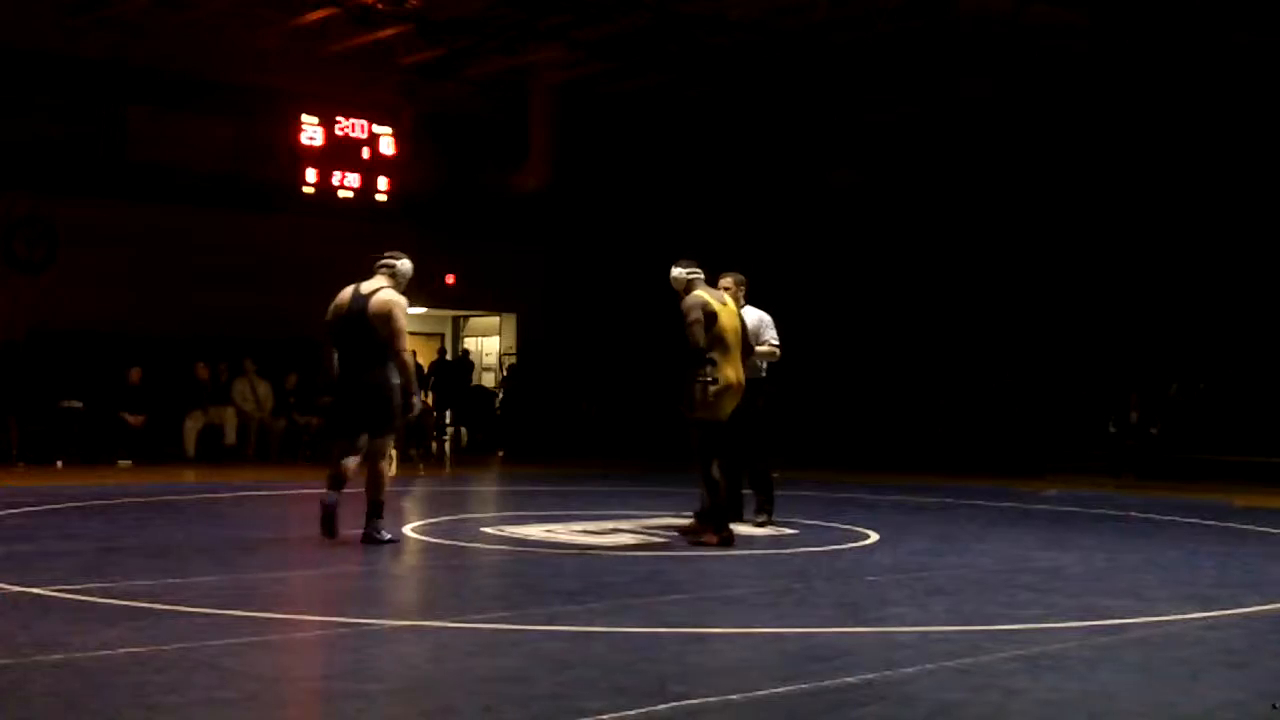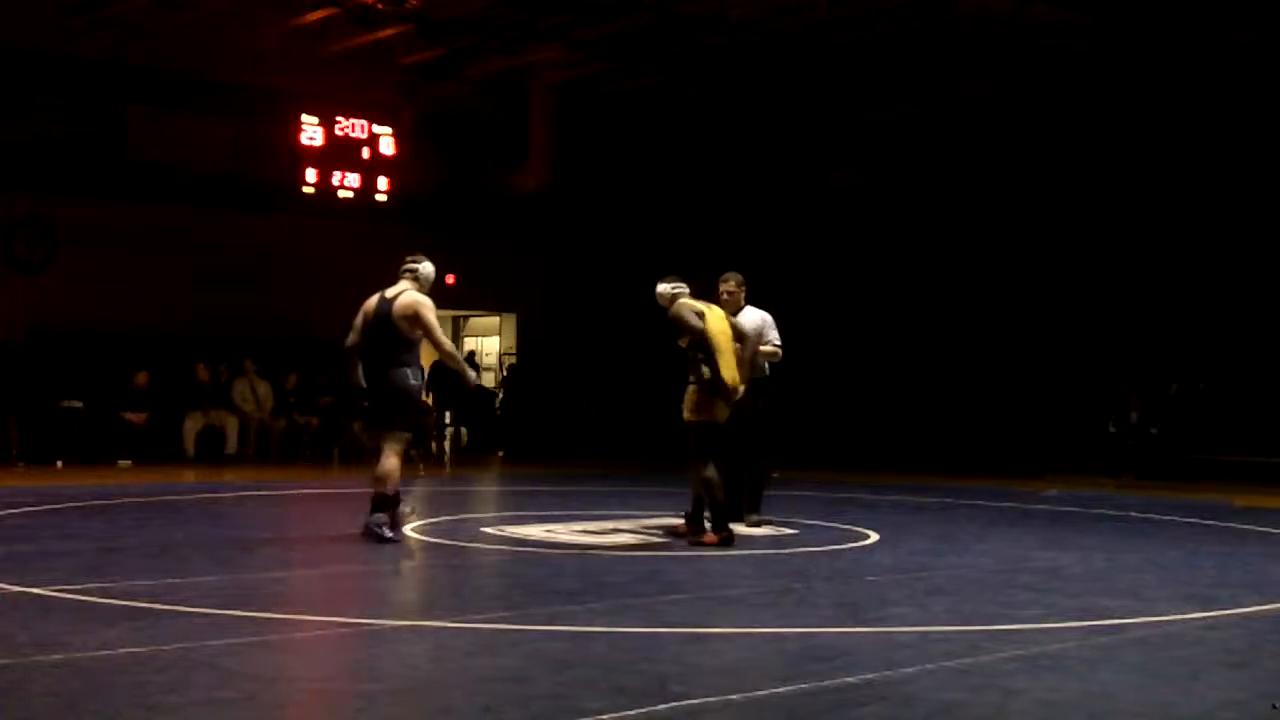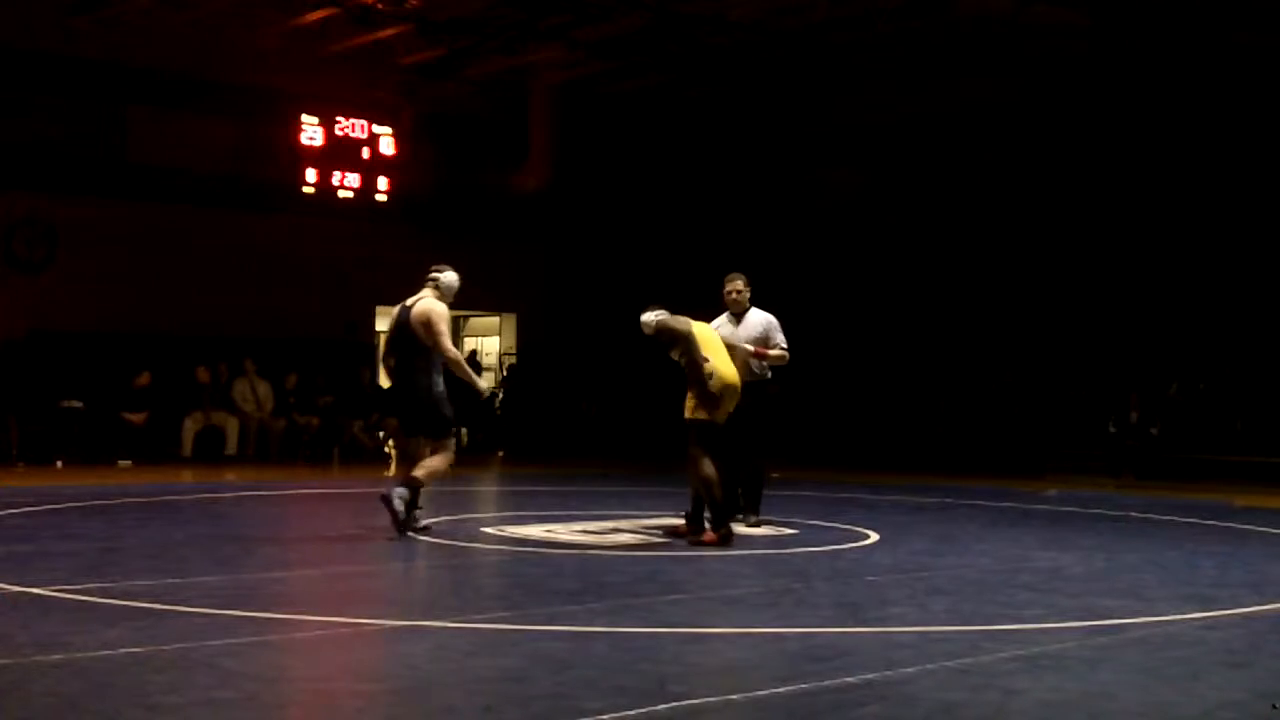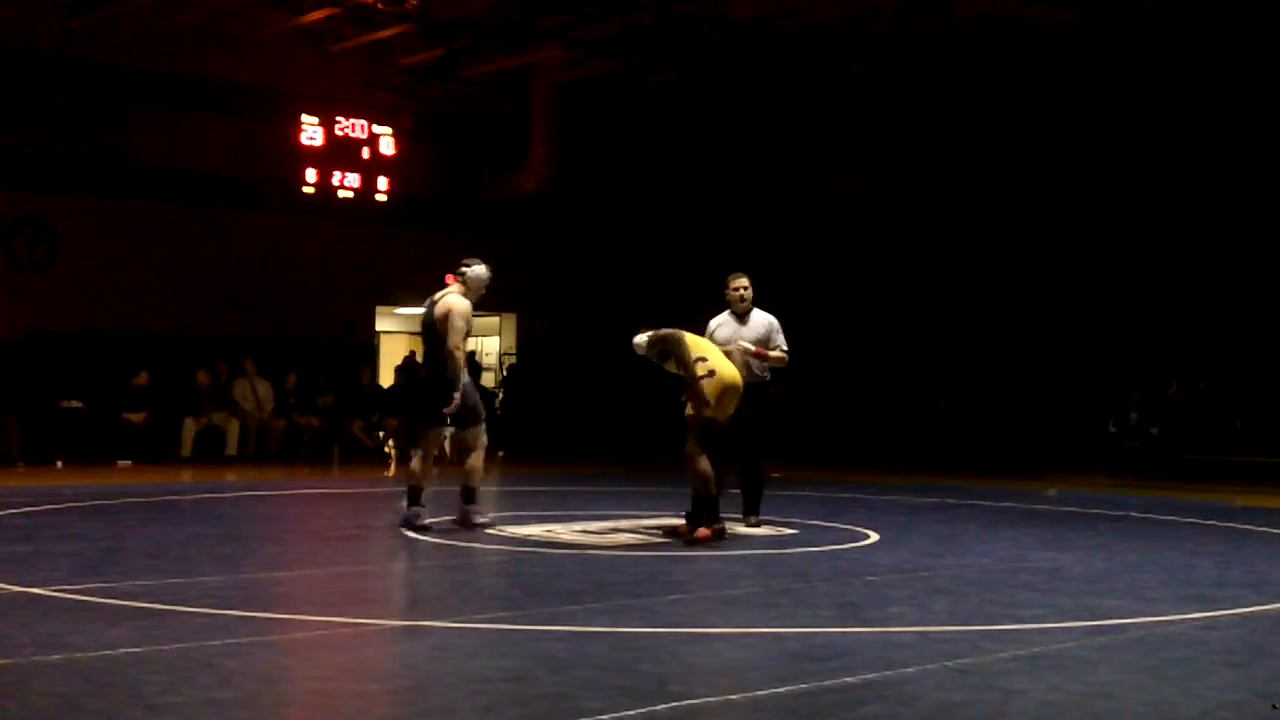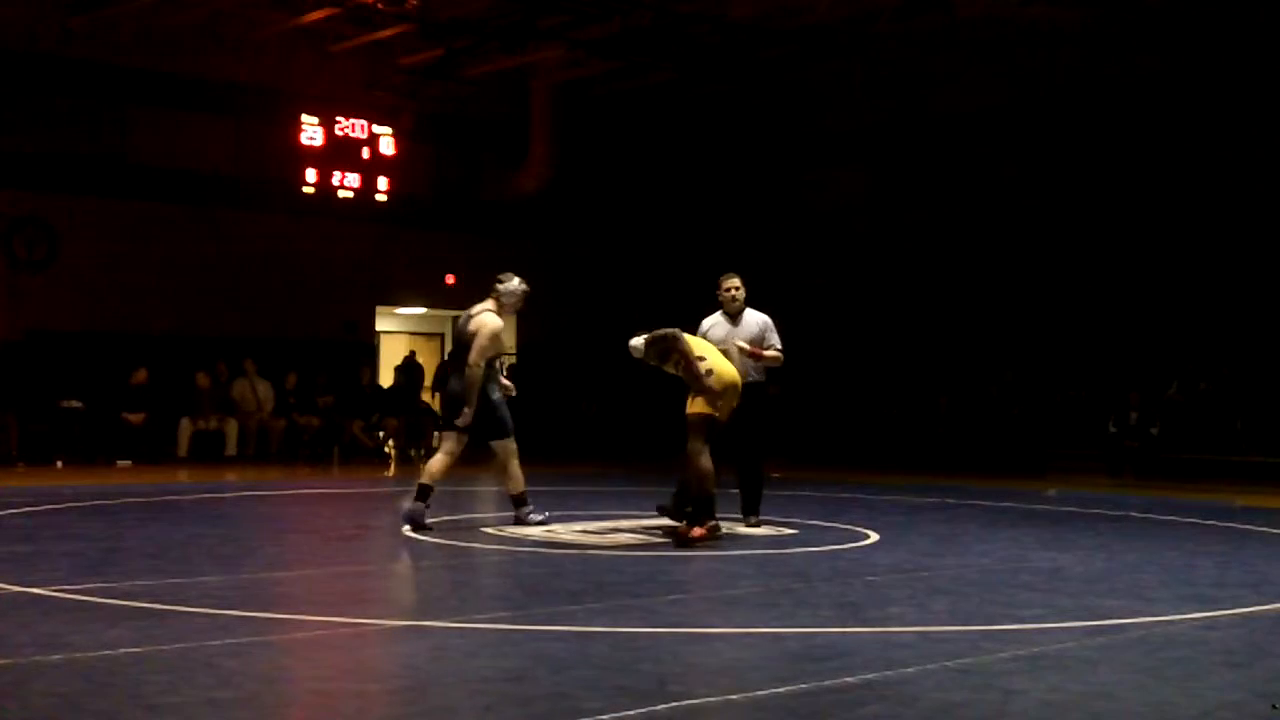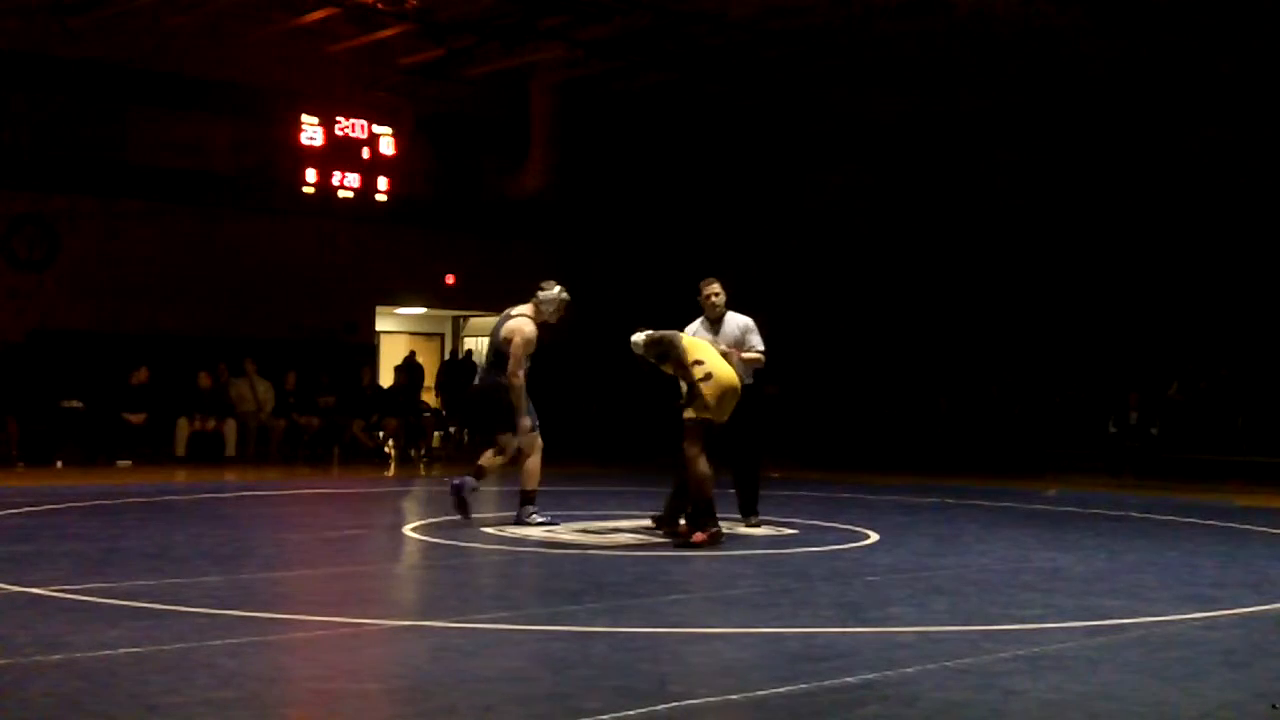
dt=0.2s
person 1, frame 1
left shoulder: (345, 295)
right shoulder: (395, 300)
left elbow: (328, 337)
right elbow: (402, 352)
left wrist: (339, 372)
right wrist: (414, 393)
left hip: (348, 379)
right hip: (379, 380)
left knee: (349, 448)
right knee: (377, 455)
left ankle: (332, 495)
right ankle: (374, 525)
person 1, frame 2
left shoulder: (372, 302)
right shoulder: (420, 301)
left elbow: (352, 344)
right elbow: (442, 345)
left wrist: (360, 378)
right wrist: (466, 372)
left hip: (376, 380)
right hip: (403, 379)
left knee: (389, 446)
right knee: (394, 450)
left ankle: (391, 509)
right ankle: (378, 518)
person 1, frame 3
left shoulder: (400, 309)
right shoulder: (436, 308)
left elbow: (388, 356)
right elbow: (448, 352)
right wrist: (475, 381)
left hip: (403, 386)
right hip: (428, 386)
left knee: (413, 454)
right knee: (444, 453)
left ankle: (409, 515)
right ankle: (400, 493)
person 1, frame 4
left shoulder: (434, 300)
right shoulder: (460, 304)
right elbow: (454, 348)
right wrist: (459, 389)
left hip: (425, 378)
right hip: (449, 381)
left knee: (425, 449)
right knee: (477, 443)
left ankle: (413, 510)
right ankle: (468, 509)
person 1, frame 5
left shoulder: (472, 313)
right shoulder: (493, 323)
right elbow: (474, 364)
left wrist: (498, 378)
right wrist: (471, 406)
left hip: (456, 388)
right hip: (480, 392)
left knee: (447, 451)
right knee: (508, 453)
left ankle: (418, 507)
right ankle: (523, 511)
person 1, frame 6
left shoulder: (513, 313)
right shoulder: (527, 329)
right elbow: (514, 373)
right wrist: (522, 414)
left hip: (488, 385)
right hip: (504, 388)
left knee: (508, 448)
right knee: (533, 448)
left ankle: (466, 483)
right ankle: (527, 510)
person 2, frame 1
left shoulder: (759, 317)
left elbow: (774, 352)
left hip: (751, 389)
left knee: (756, 450)
left ankle: (764, 509)
right ankle: (731, 507)
person 2, frame 2
left shoulder: (761, 318)
left elbow: (776, 353)
left wrist: (748, 348)
left hip: (753, 389)
left knee: (754, 449)
right knee: (728, 451)
left ankle: (753, 509)
right ankle: (732, 506)
person 2, frame 3
left shoulder: (765, 320)
right shoulder: (717, 324)
left elbow: (783, 356)
left wrist: (754, 352)
left hip: (755, 392)
left knee: (752, 452)
right knee: (725, 451)
left ankle: (751, 510)
right ankle: (729, 504)
person 2, frame 4
left shoulder: (768, 321)
right shoulder: (716, 324)
left elbow: (783, 358)
left wrist: (756, 352)
left hip: (754, 394)
left knee: (751, 454)
left ankle: (751, 511)
person 2, frame 5
left shoulder: (762, 321)
right shoulder: (708, 324)
left elbow: (778, 358)
left wrist: (751, 352)
left hip: (751, 394)
left knee: (750, 455)
left ankle: (751, 511)
right ankle: (681, 504)
person 2, frame 6
left shoulder: (743, 323)
right shoulder: (692, 330)
left elbow: (760, 359)
left wrist: (730, 354)
left hip: (740, 397)
left knee: (745, 456)
left ankle: (749, 512)
person 3, frame 1
left shoulder: (692, 301)
right shoulder: (726, 299)
left elbow: (698, 346)
right elbow: (747, 347)
left wrist: (693, 387)
left hip: (712, 382)
right hip: (734, 381)
left knee: (706, 457)
right knee: (713, 452)
left ankle: (721, 529)
right ankle: (706, 519)
person 3, frame 2
left shoulder: (679, 308)
right shoulder: (714, 309)
left elbow: (698, 331)
right elbow: (745, 340)
left wrist: (715, 376)
left hip: (708, 384)
right hip: (729, 384)
left knee: (702, 458)
right knee: (706, 455)
left ankle: (721, 529)
right ankle: (695, 521)
person 3, frame 3
left shoulder: (664, 324)
right shoulder: (700, 325)
left elbow: (685, 335)
right elbow: (733, 354)
left wrist: (702, 384)
left hip: (712, 379)
right hip: (730, 381)
left knee: (699, 454)
right knee: (703, 453)
left ankle: (721, 526)
right ankle: (695, 522)
person 3, frame 4
left shoulder: (656, 339)
right shoulder: (691, 340)
left elbow: (674, 337)
right elbow: (730, 354)
left wrist: (693, 383)
left hip: (713, 377)
right hip: (732, 379)
left knee: (694, 451)
right knee: (701, 451)
left ankle: (713, 522)
right ankle: (695, 520)
person 3, frame 5
left shoulder: (653, 341)
right shoulder: (690, 343)
left elbow: (672, 335)
right elbow: (729, 350)
left wrist: (698, 376)
left hip: (712, 377)
right hip: (731, 381)
left knee: (696, 449)
right knee: (697, 449)
left ankle: (708, 521)
right ankle: (694, 519)
person 3, frame 6
left shoulder: (653, 341)
right shoulder: (688, 341)
left elbow: (671, 340)
left wrist: (692, 387)
left hip: (710, 379)
right hip: (730, 381)
left knee: (693, 452)
right knee: (695, 451)
left ankle: (710, 527)
right ankle: (696, 521)
